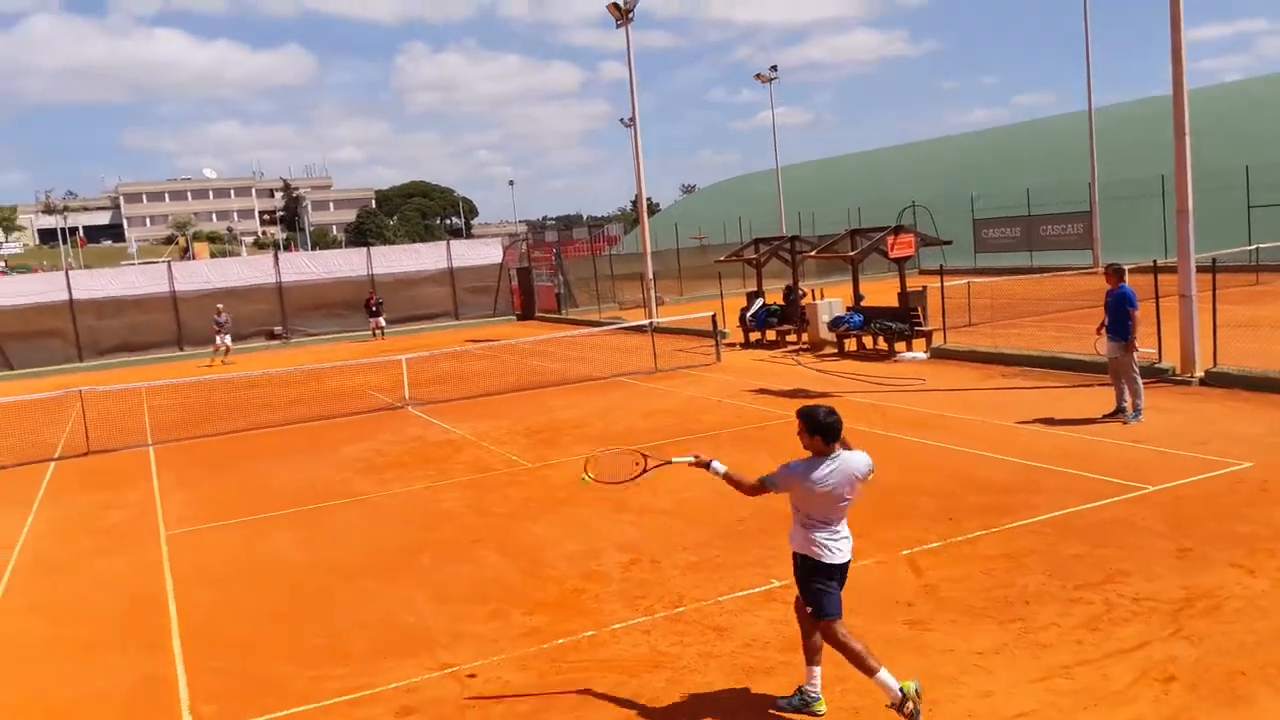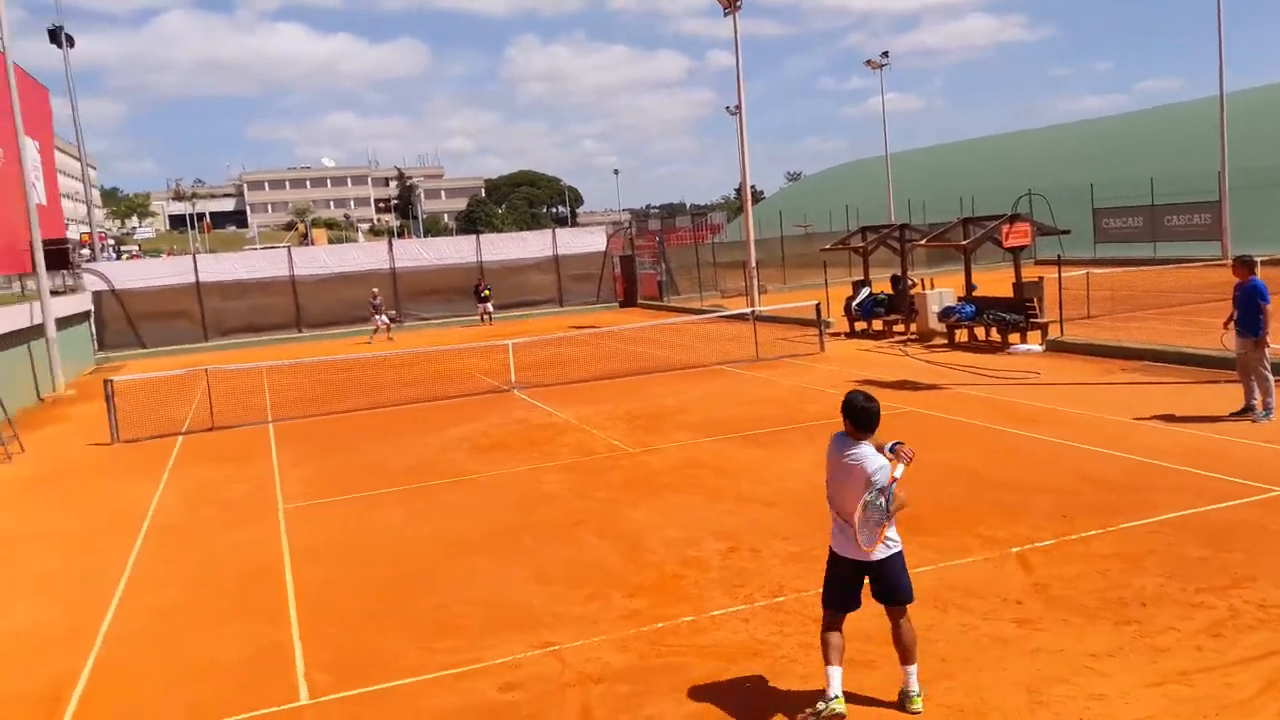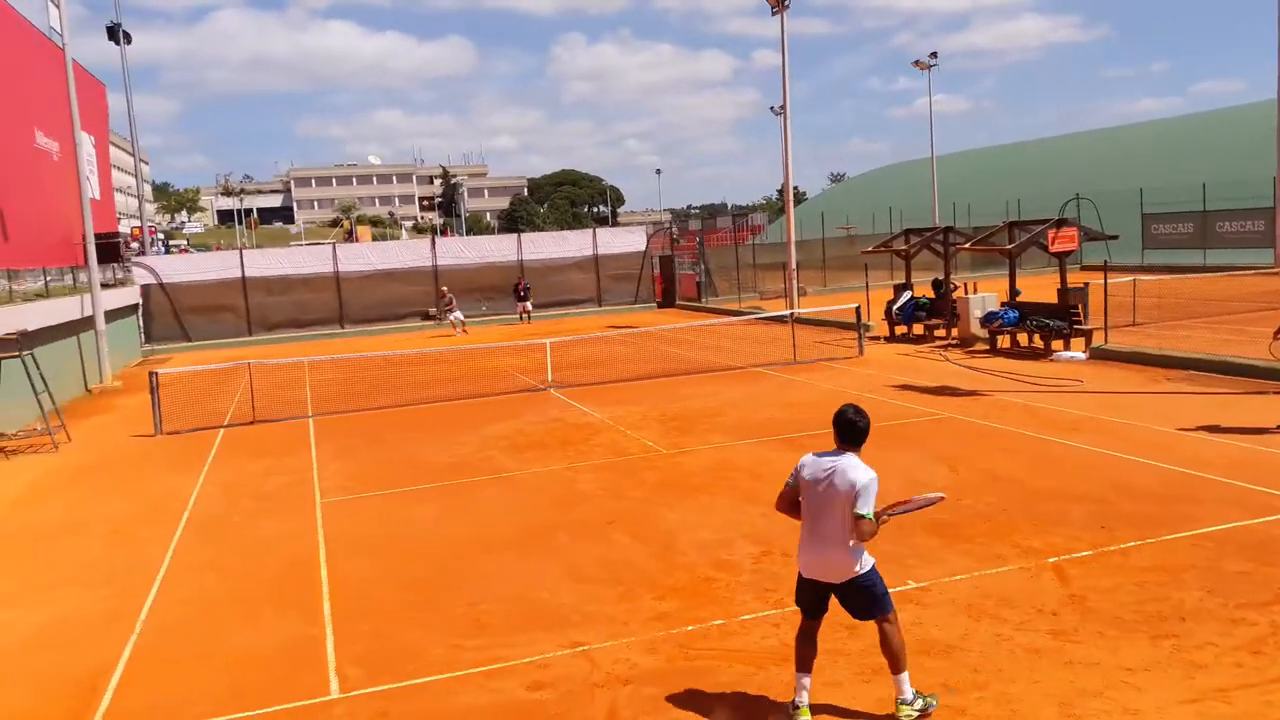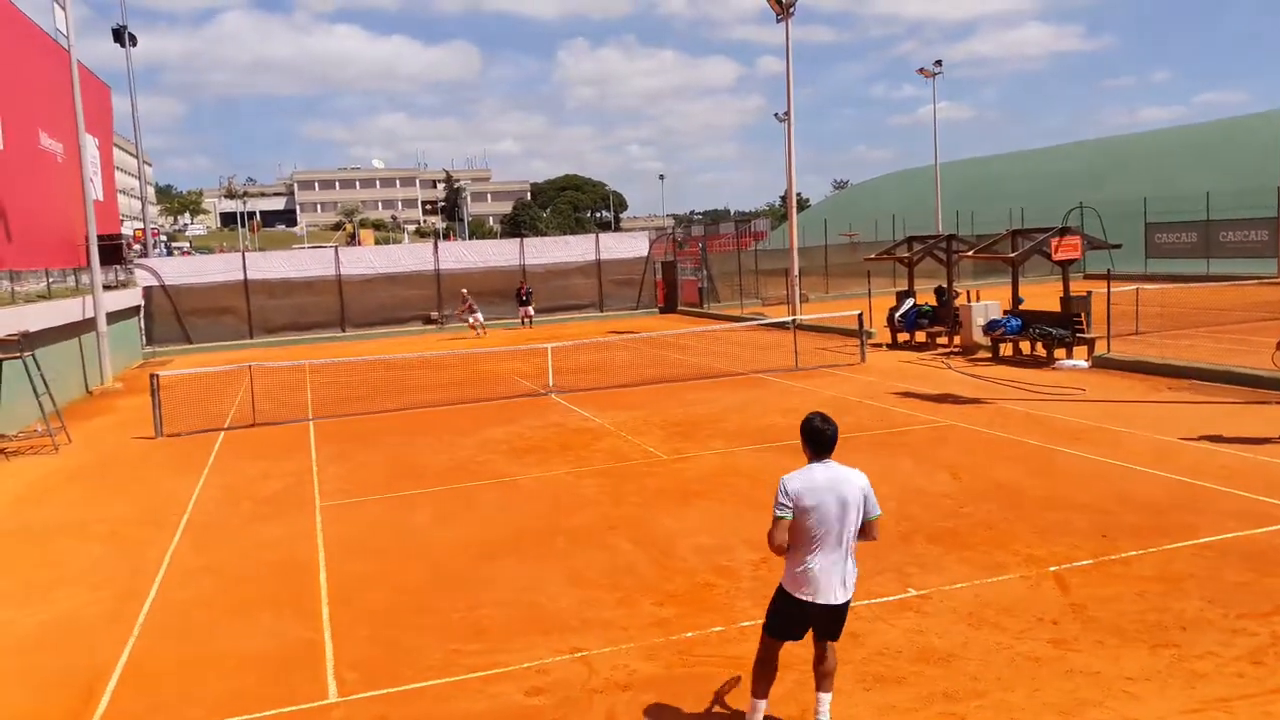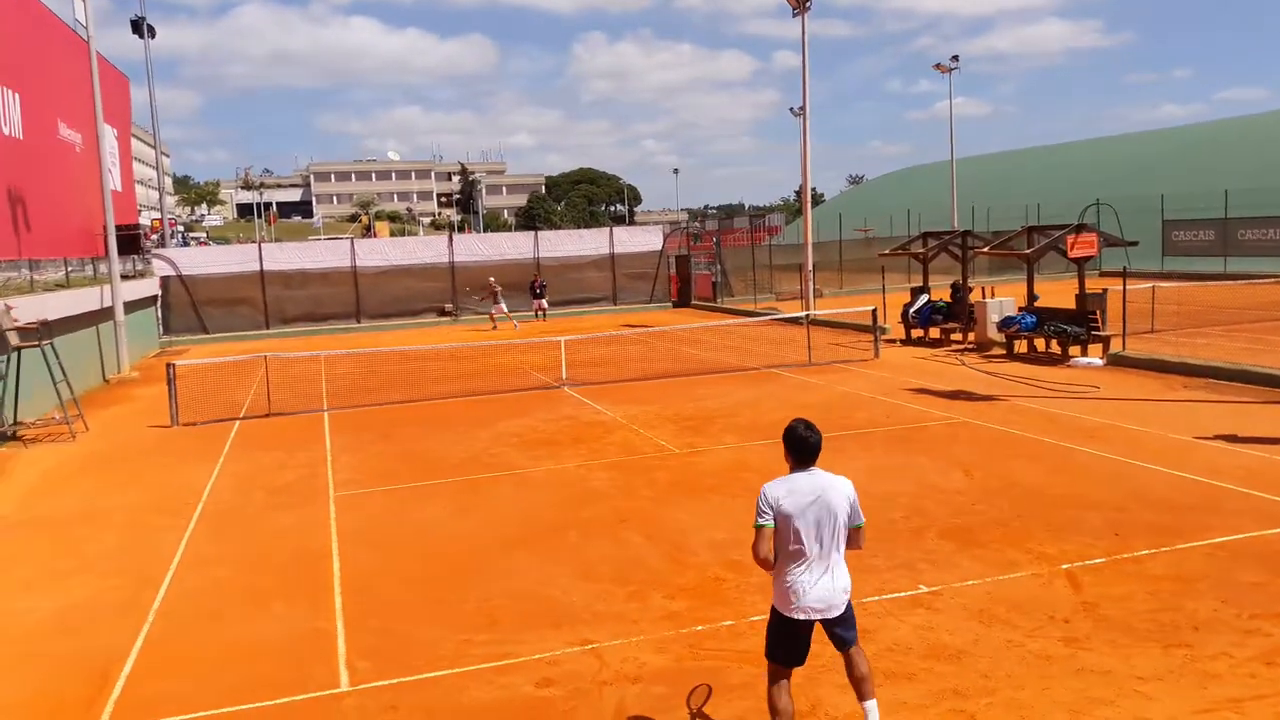
dt=0.3s
person 1, frame 1
left shoulder: (799, 472)
right shoulder: (860, 461)
left elbow: (752, 489)
right elbow: (864, 470)
left wrist: (714, 467)
right wrist: (846, 446)
left hip: (813, 556)
right hip: (837, 552)
left knee: (833, 631)
right knee: (805, 610)
left ankle: (898, 693)
right ankle: (811, 692)
person 1, frame 2
left shoulder: (837, 443)
right shoulder: (877, 467)
left wrist: (891, 448)
right wrist: (896, 501)
left hip: (844, 551)
right hip: (882, 551)
left knee: (832, 622)
right knee: (899, 616)
right ankle: (912, 692)
person 1, frame 3
left shoulder: (808, 462)
right shoulder: (865, 476)
left elbow: (784, 505)
right elbow: (860, 534)
right wrist: (878, 522)
left hip: (810, 563)
right hip: (851, 566)
left knee: (809, 624)
right knee: (889, 622)
person 1, frame 4
left shoulder: (790, 483)
right shoulder: (859, 481)
left elbow: (778, 544)
right elbow: (871, 533)
left wrist: (790, 549)
left hip: (799, 585)
right hip: (840, 585)
left knee: (768, 647)
right knee: (825, 645)
person 1, frame 5
left shoulder: (771, 492)
right shoulder: (843, 487)
left elbow: (761, 554)
right elbow: (857, 541)
left wrist: (777, 566)
left hip: (792, 600)
right hip: (836, 593)
left knee: (778, 676)
right knee: (851, 650)
